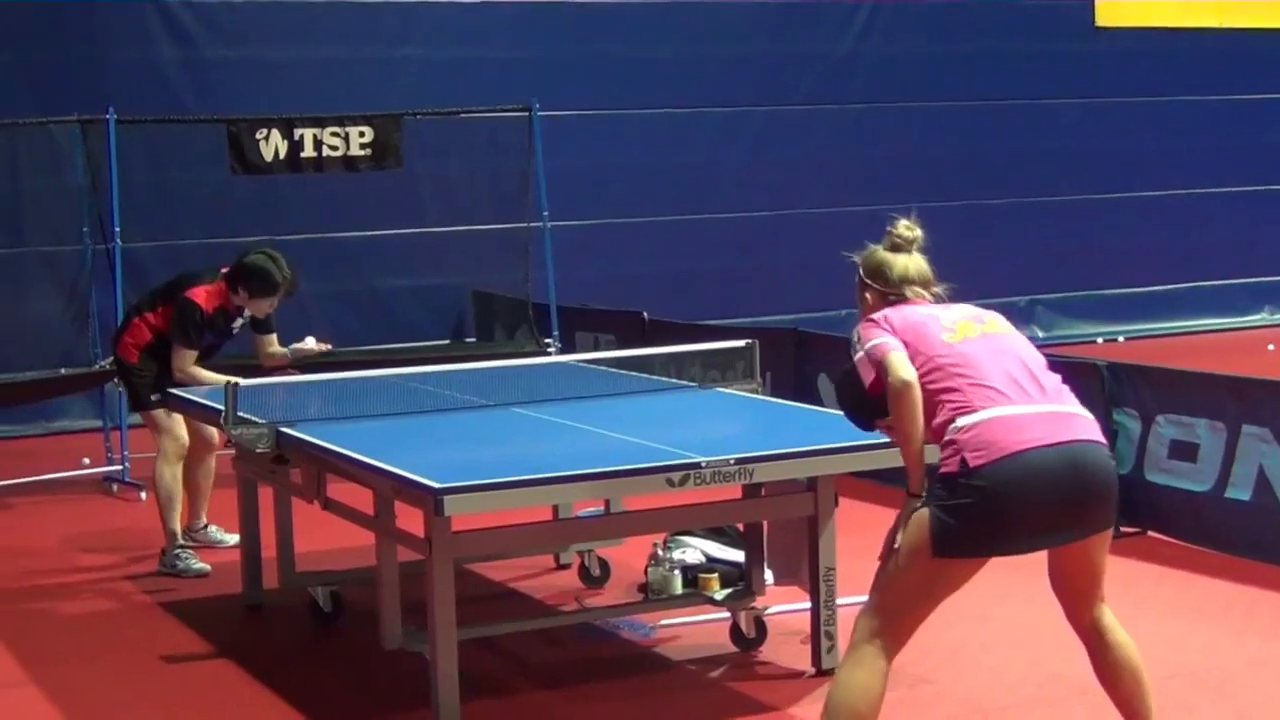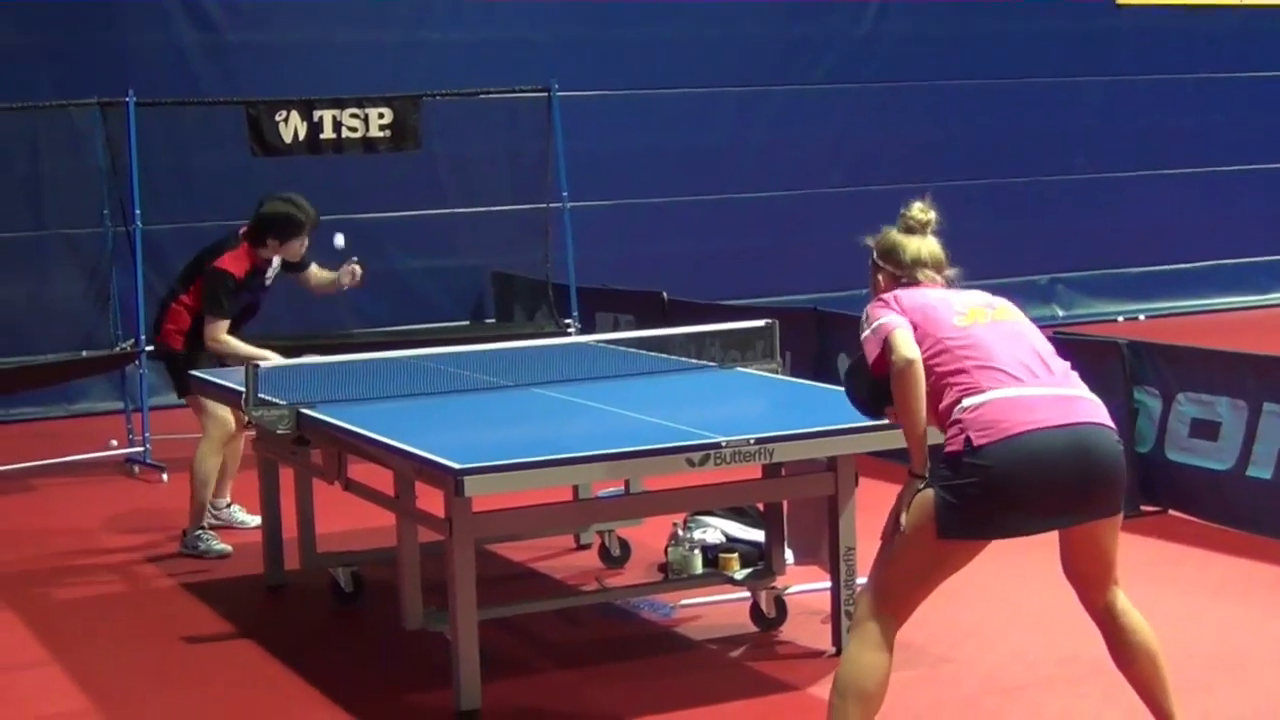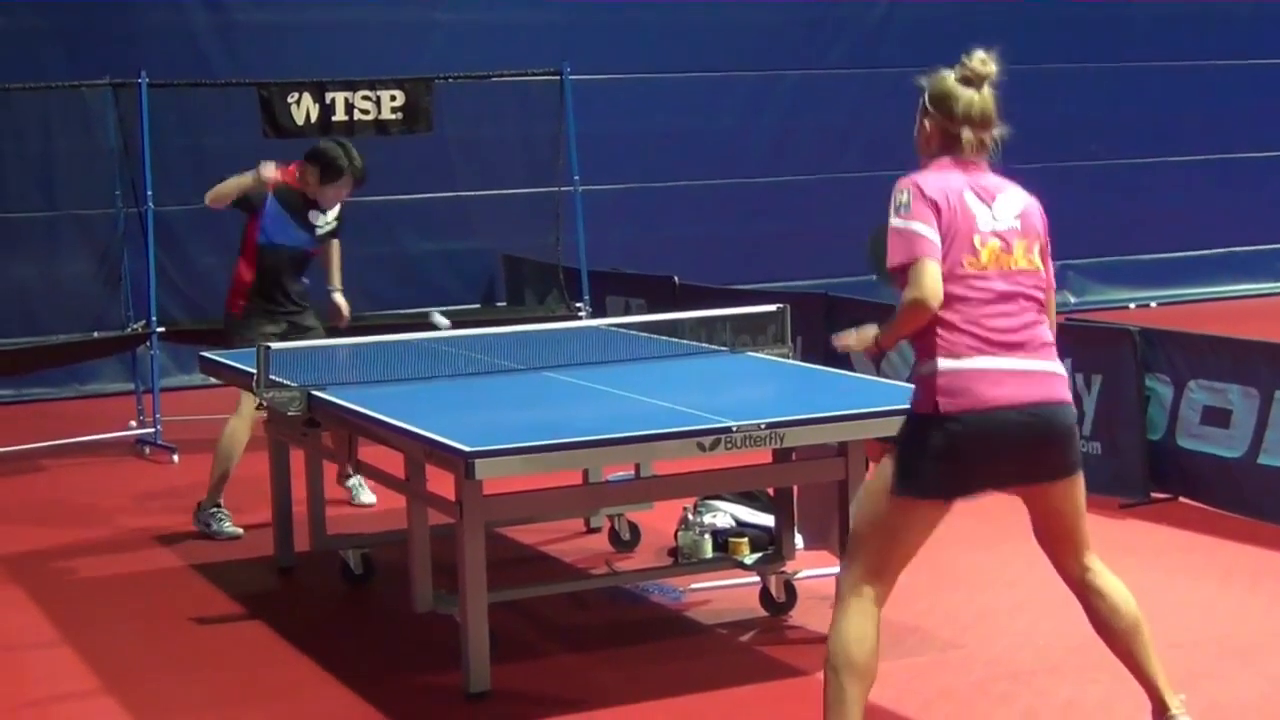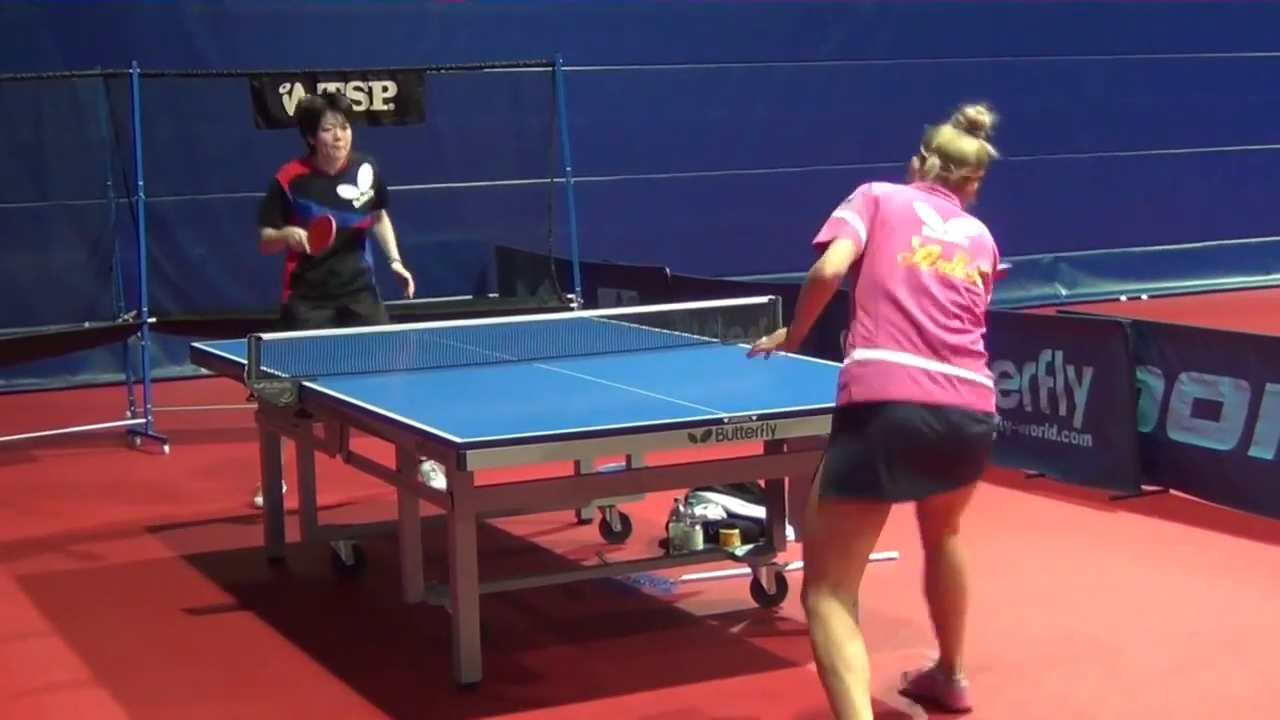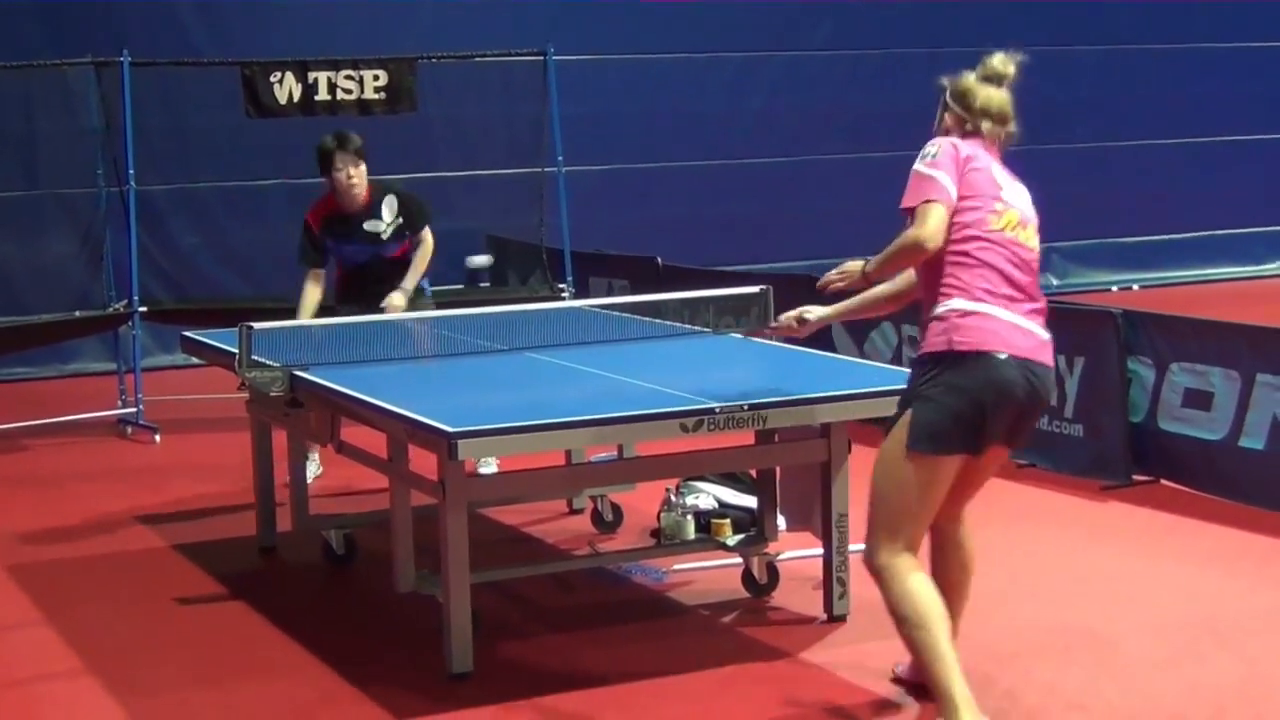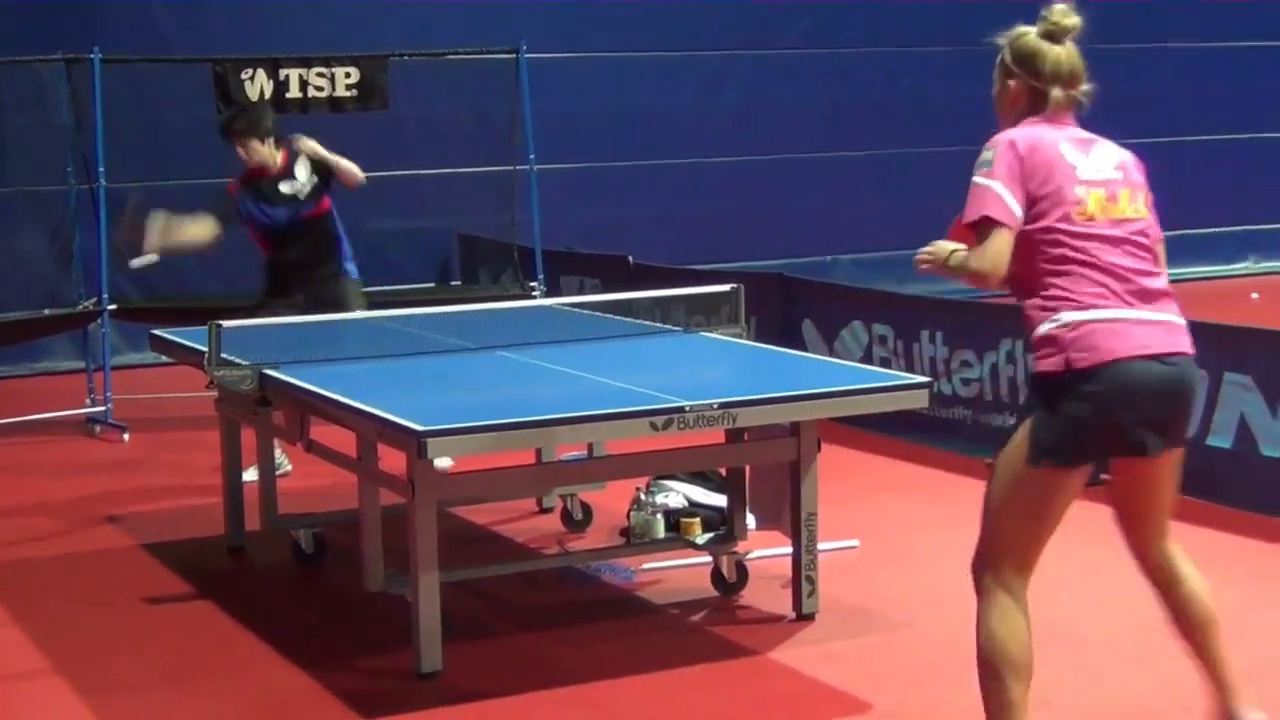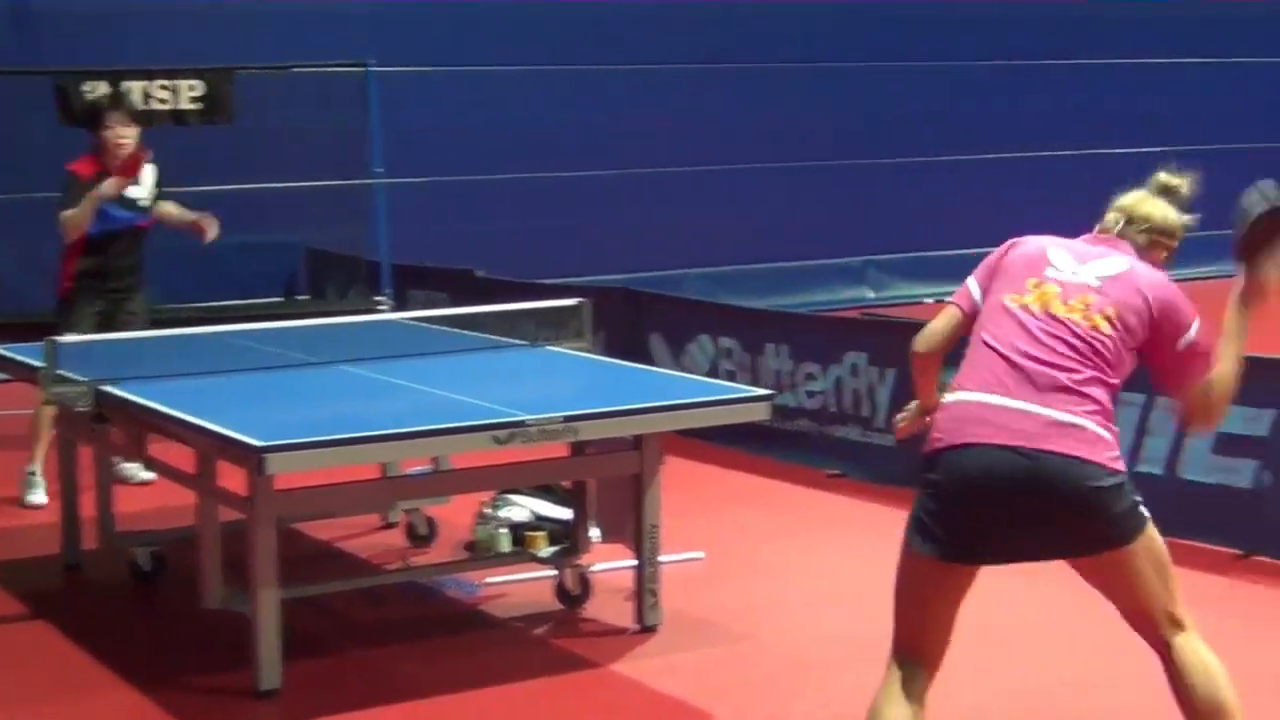
dt=0.5s
person 1, frame 1
left shoulder: (877, 325)
right shoulder: (982, 315)
left elbow: (903, 381)
left wrist: (916, 489)
left hip: (995, 467)
right hip: (1086, 453)
left knee: (875, 634)
right knee: (1090, 612)
person 1, frame 2
left shoulder: (887, 305)
right shoulder: (992, 300)
left elbow: (906, 361)
left wrist: (918, 468)
left hip: (1001, 449)
right hip: (1093, 437)
left knee: (875, 613)
right knee: (1104, 595)
person 1, frame 3
left shoulder: (921, 188)
right shoulder: (1026, 202)
left elbow: (925, 298)
left wrist: (877, 338)
left hip: (960, 412)
right hip: (1048, 402)
left knee: (861, 584)
right knee: (1079, 564)
person 1, frame 4
left shoulder: (876, 198)
right shoulder: (981, 239)
left elbow: (829, 273)
left wrist: (791, 337)
left hip: (885, 403)
right hip: (970, 411)
left knee: (828, 593)
right knee: (941, 532)
person 1, frame 5
left shoulder: (947, 151)
right shoulder: (1016, 191)
left elbow: (926, 240)
right elbow: (925, 281)
left wrist: (863, 270)
right wrist: (824, 316)
left hip: (969, 359)
right hip: (1031, 368)
left knee: (890, 553)
right knee: (942, 510)
right ankle: (938, 665)
person 1, frame 6
left shoulder: (1013, 148)
right shoulder: (1122, 159)
left elbow: (990, 270)
left wrist: (956, 256)
left hip: (1084, 373)
right hip: (1165, 363)
left knee: (997, 575)
right knee: (1153, 544)
person 1, frame 7
left shoulder: (1021, 249)
right shoulder: (1158, 292)
left elbow: (925, 348)
right elbow: (1202, 415)
left wrist: (927, 408)
right wrist: (1241, 311)
left hip: (966, 457)
right hip: (1079, 469)
left knee: (909, 670)
right knee: (1172, 635)
person 2, frame 1
left shoulder: (255, 299)
right shoulder: (198, 301)
left elbow: (268, 353)
right elbow: (182, 370)
left wrist: (294, 351)
left hip: (180, 360)
right hip: (142, 354)
left knee: (207, 440)
right knee: (175, 442)
left ankle: (197, 527)
right ankle: (173, 550)
person 2, frame 2
left shoulder: (269, 249)
right shoulder: (228, 268)
left elbow: (314, 281)
right elbow: (215, 338)
left wrist: (341, 278)
right wrist: (267, 357)
left hip: (216, 334)
right hip: (183, 336)
left knee: (242, 418)
right knee: (220, 426)
left ankle: (220, 505)
right ankle: (195, 532)
person 2, frame 3
left shoulder: (330, 203)
right shoulder: (274, 186)
right elbow: (213, 199)
left wrist: (335, 290)
right wrist: (255, 177)
left hip: (294, 307)
right hip: (253, 310)
right knee: (251, 406)
left ankle: (346, 474)
right ankle: (210, 507)
person 2, frame 4
left shoulder: (367, 169)
right shoulder: (289, 181)
left elbow: (381, 217)
right elbow: (265, 242)
left wrist: (395, 260)
right wrist: (288, 236)
left hip: (359, 291)
right hip: (308, 297)
left ankle: (425, 460)
person 2, frame 5
left shoulder: (394, 198)
right shoulder: (318, 219)
left elbow: (425, 243)
right elbow: (314, 279)
left wrist: (405, 291)
right wrist: (301, 326)
left hip: (404, 295)
right hip: (355, 301)
right ankle: (312, 456)
person 2, frame 6
left shoulder: (308, 160)
right shoulder: (243, 187)
left elbow: (357, 178)
right elbow: (207, 229)
left wrist: (322, 155)
right wrist: (166, 234)
left hip: (334, 277)
right hip: (284, 288)
right ankle: (274, 455)
person 2, frame 7
left shoulder: (147, 168)
right shoulder: (80, 174)
left elbow: (156, 207)
right elbow: (68, 230)
left wrist: (195, 219)
right wrist: (96, 196)
left hip: (128, 289)
right hip: (84, 288)
left ankle: (122, 457)
right ankle: (34, 471)
